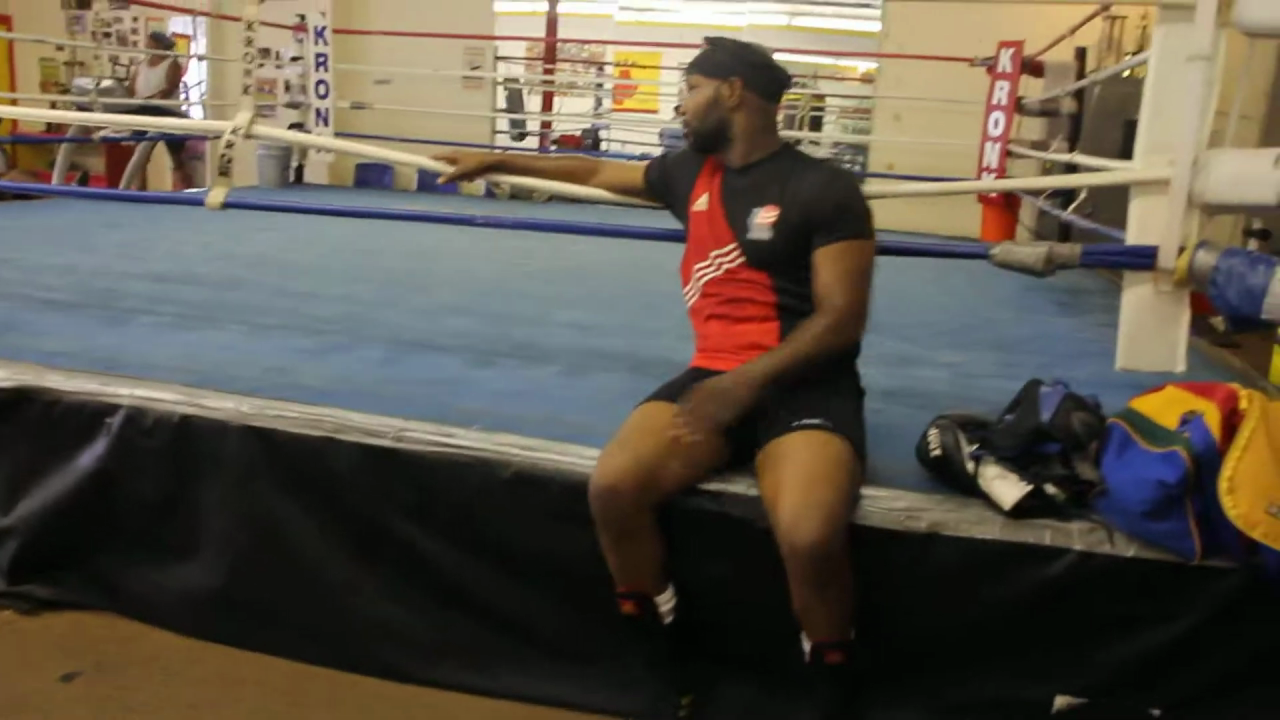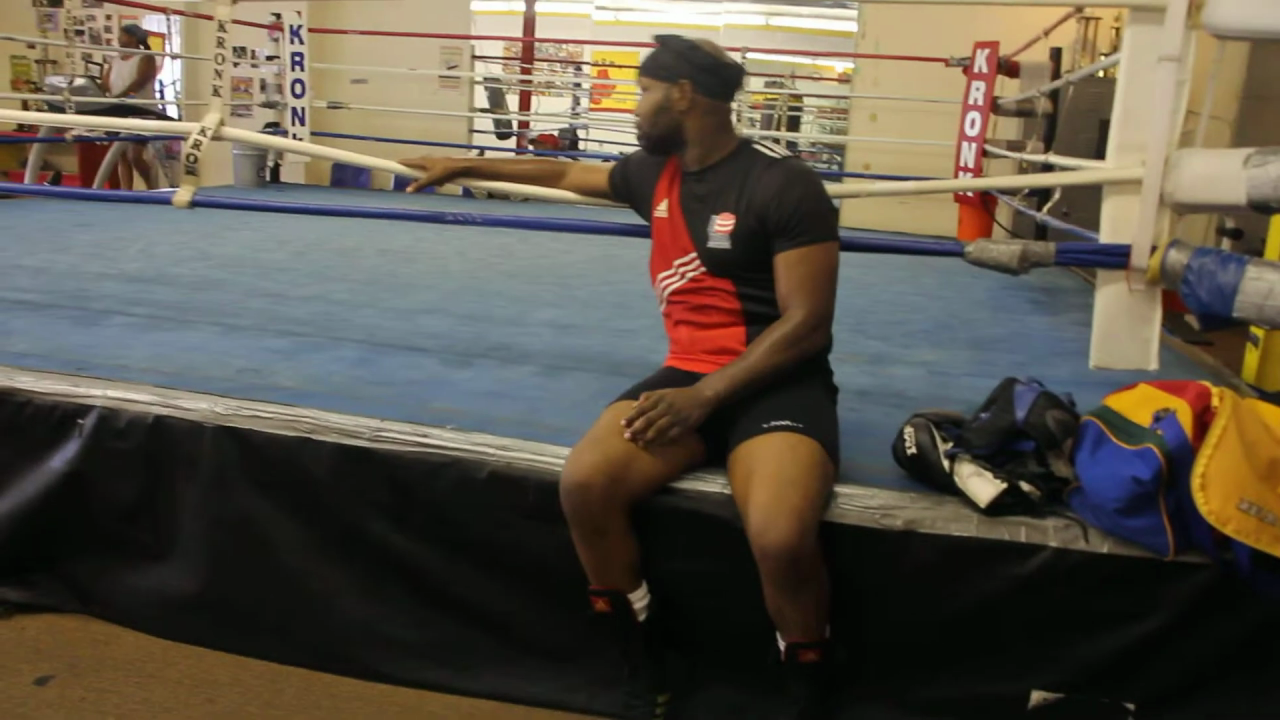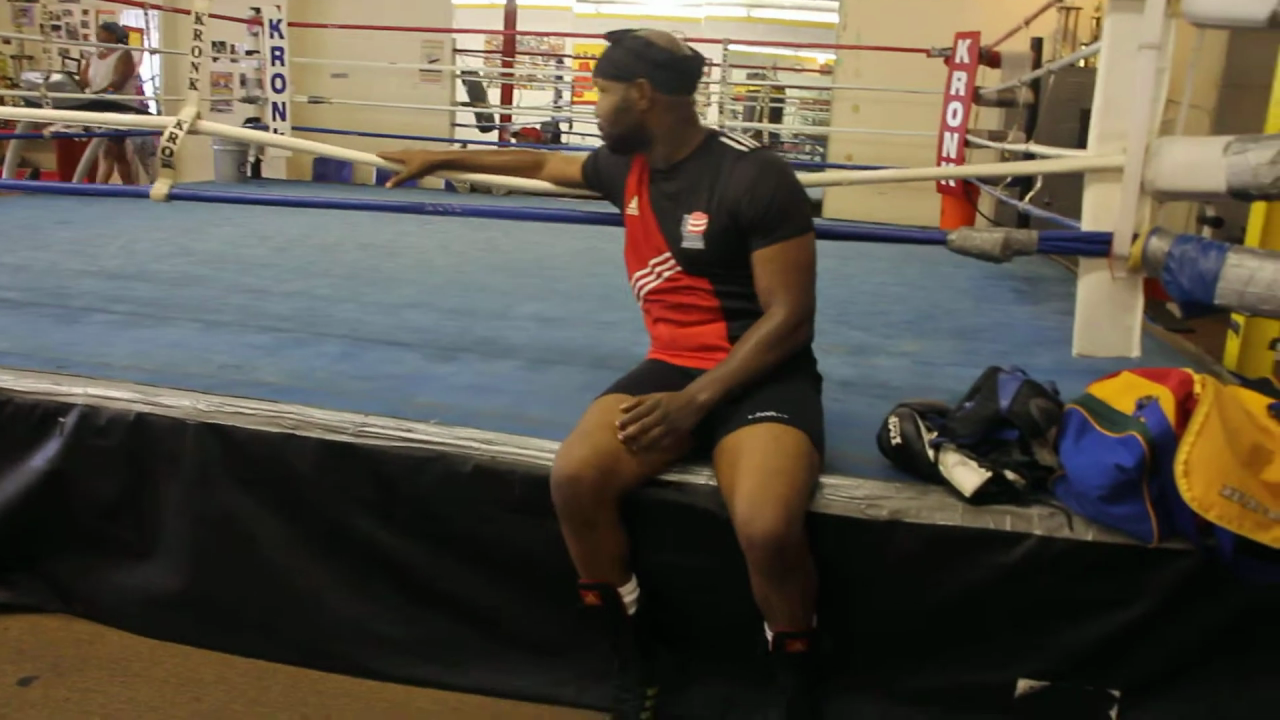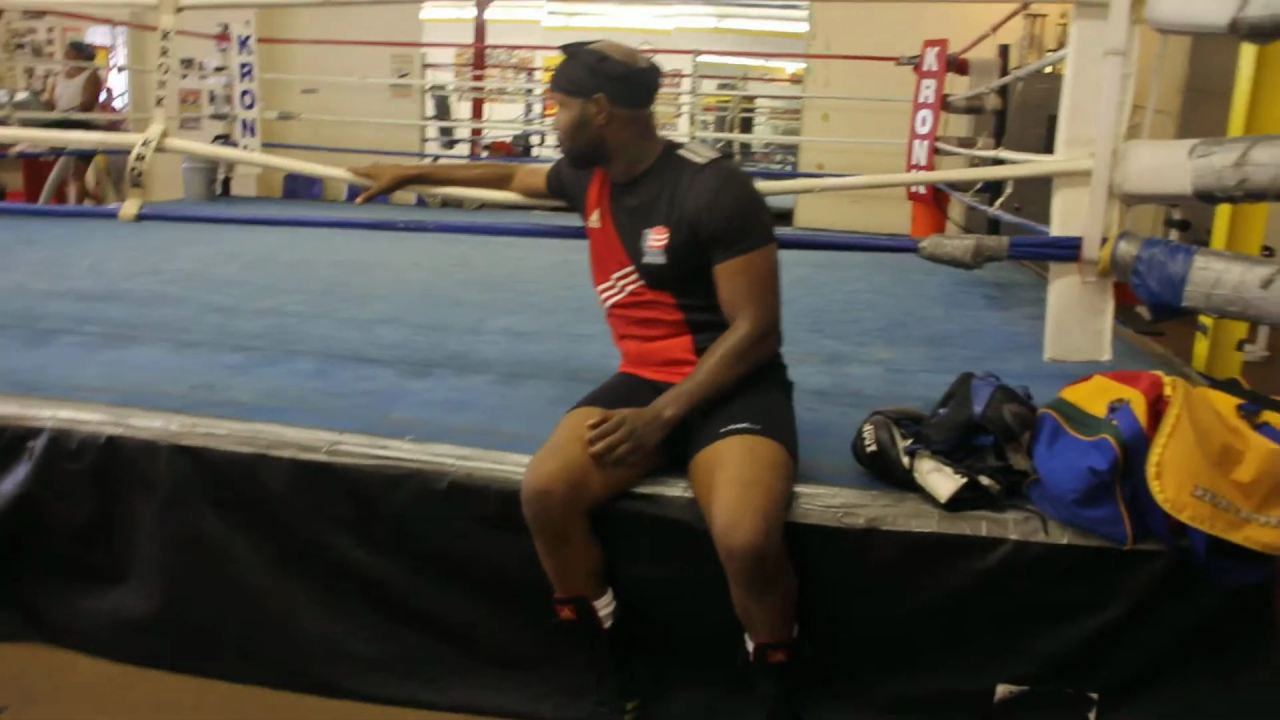
dt=0.2s
person 1, frame 1
left shoulder: (822, 187)
right shoulder: (691, 172)
left elbow: (843, 316)
right elbow: (599, 173)
left wrist: (747, 381)
right wrist: (494, 161)
left hip: (803, 385)
right hip: (712, 378)
left knee: (809, 538)
right knee: (612, 487)
person 1, frame 2
left shoulder: (785, 185)
right shoulder: (654, 174)
left elbow: (808, 324)
right elbow: (567, 175)
left wrist: (704, 396)
right wrist: (464, 166)
left hip: (779, 384)
right hip: (687, 379)
left knee: (779, 539)
right knee: (583, 484)
person 1, frame 3
left shoulder: (756, 178)
right shoulder: (627, 167)
left elbow: (791, 318)
right elbow: (545, 165)
left wrist: (695, 401)
right wrist: (440, 159)
left hip: (761, 376)
right hip: (674, 368)
left knee: (765, 528)
right knee: (574, 477)
person 1, frame 4
left shoulder: (715, 189)
right shoulder: (589, 177)
left elbow: (756, 330)
right elbow: (513, 176)
left wrist: (662, 416)
right wrist: (411, 173)
left hip: (732, 384)
right hip: (644, 379)
left knee: (746, 540)
right knee: (545, 492)
